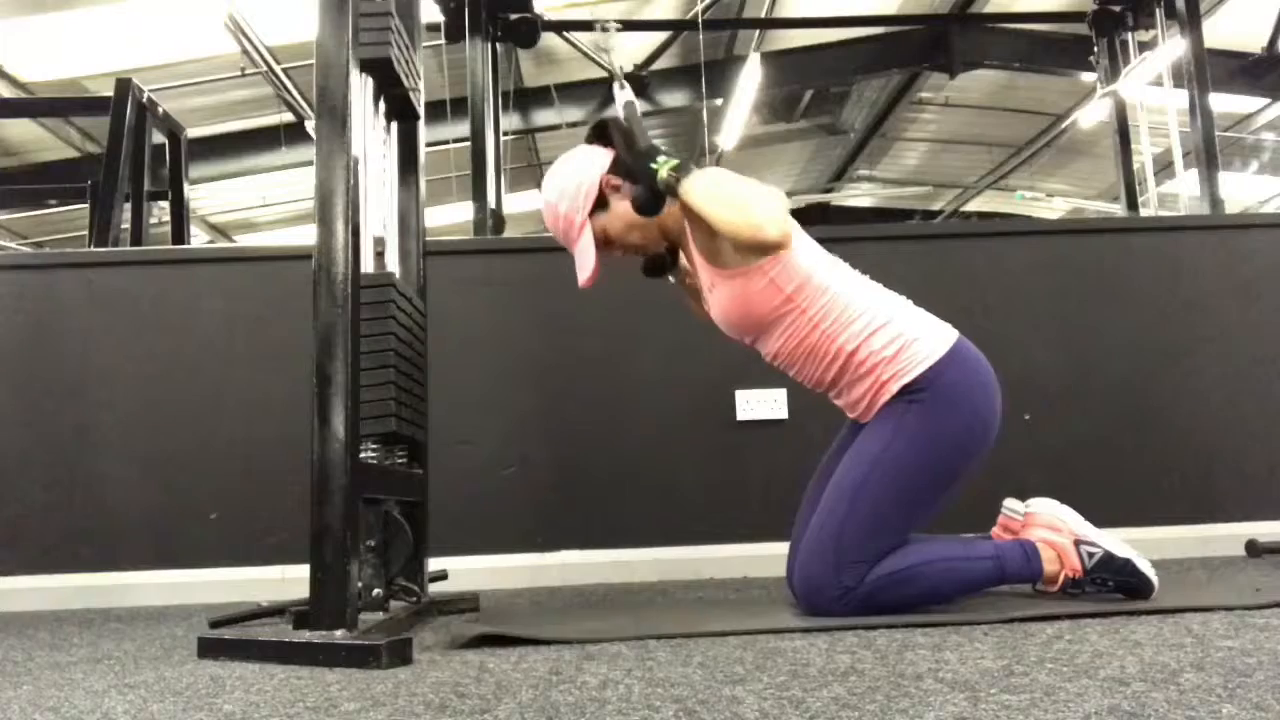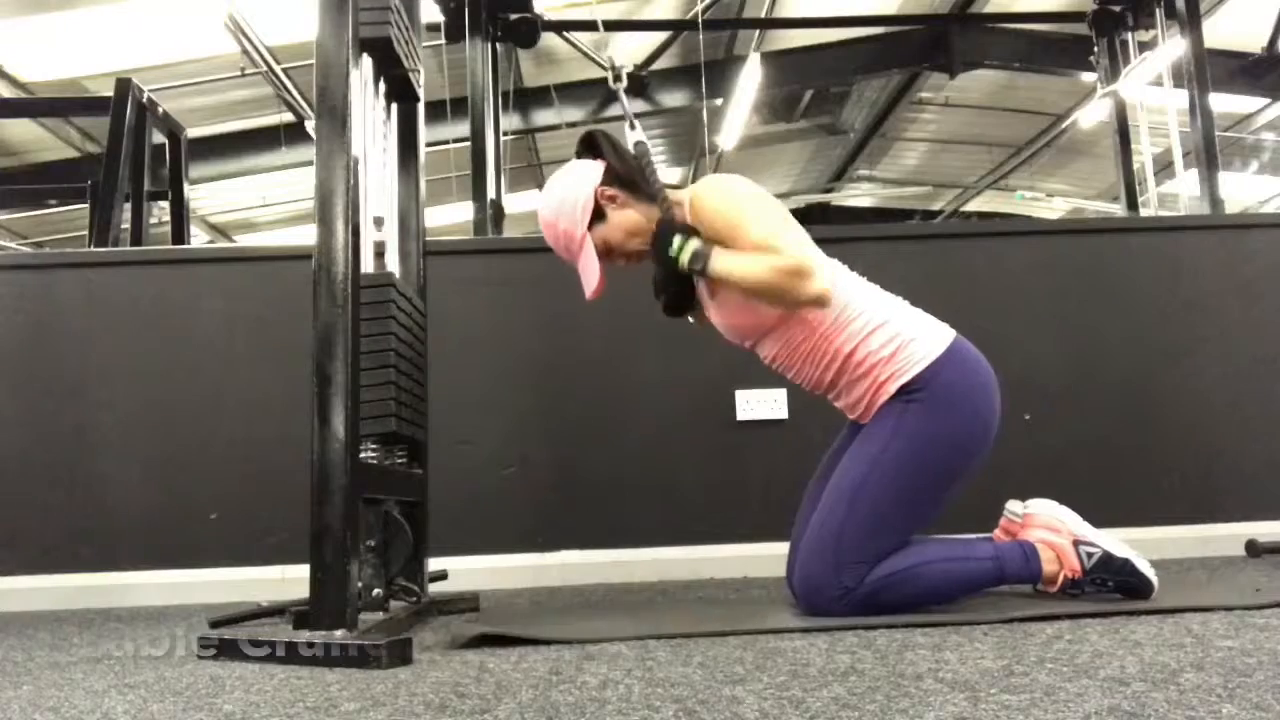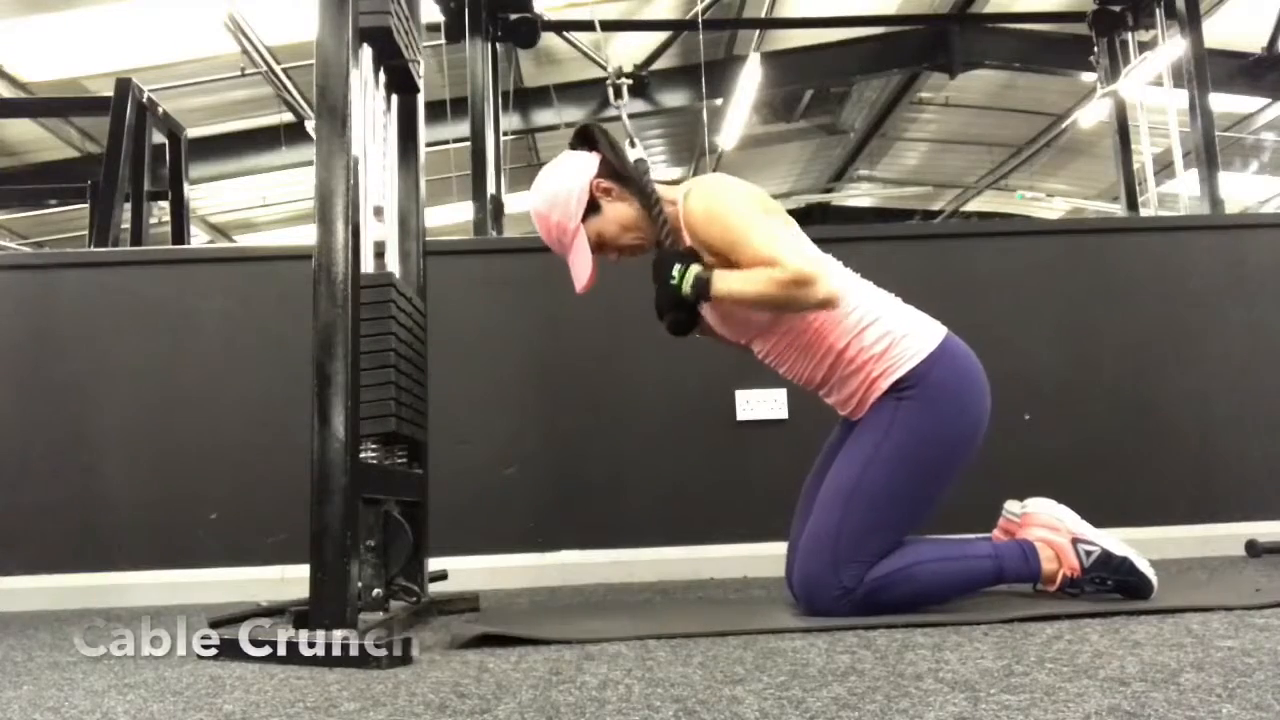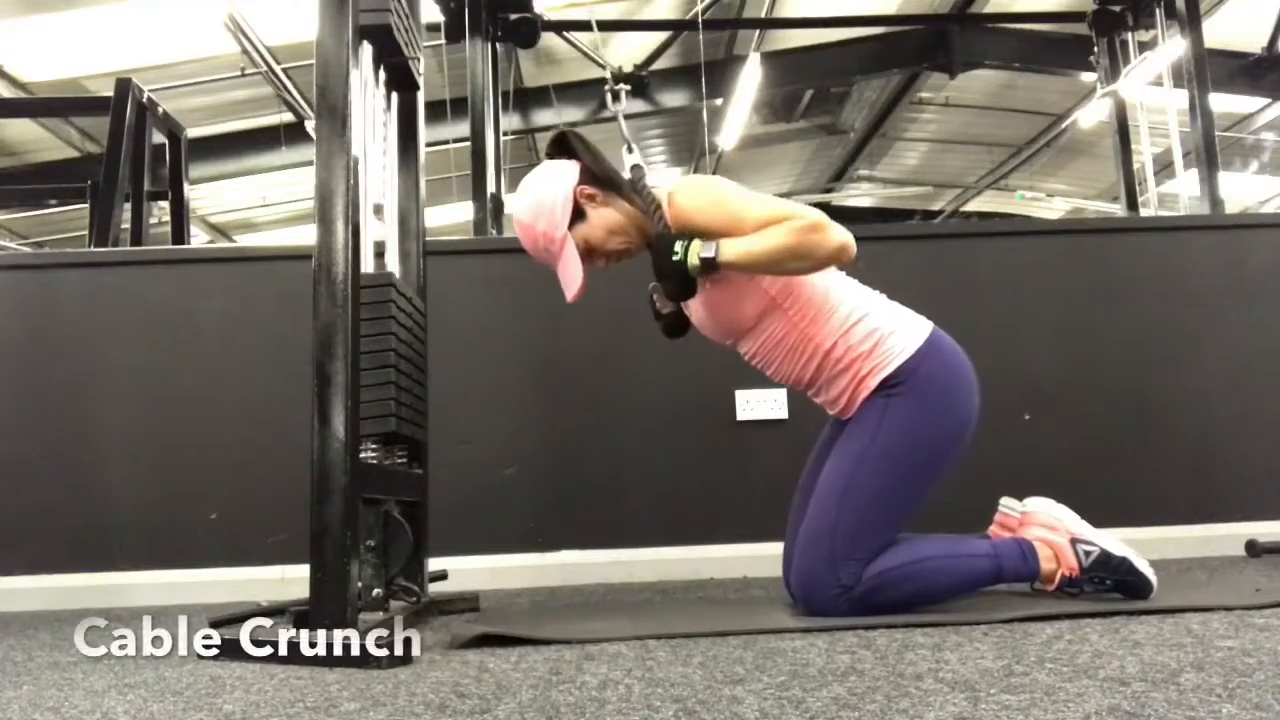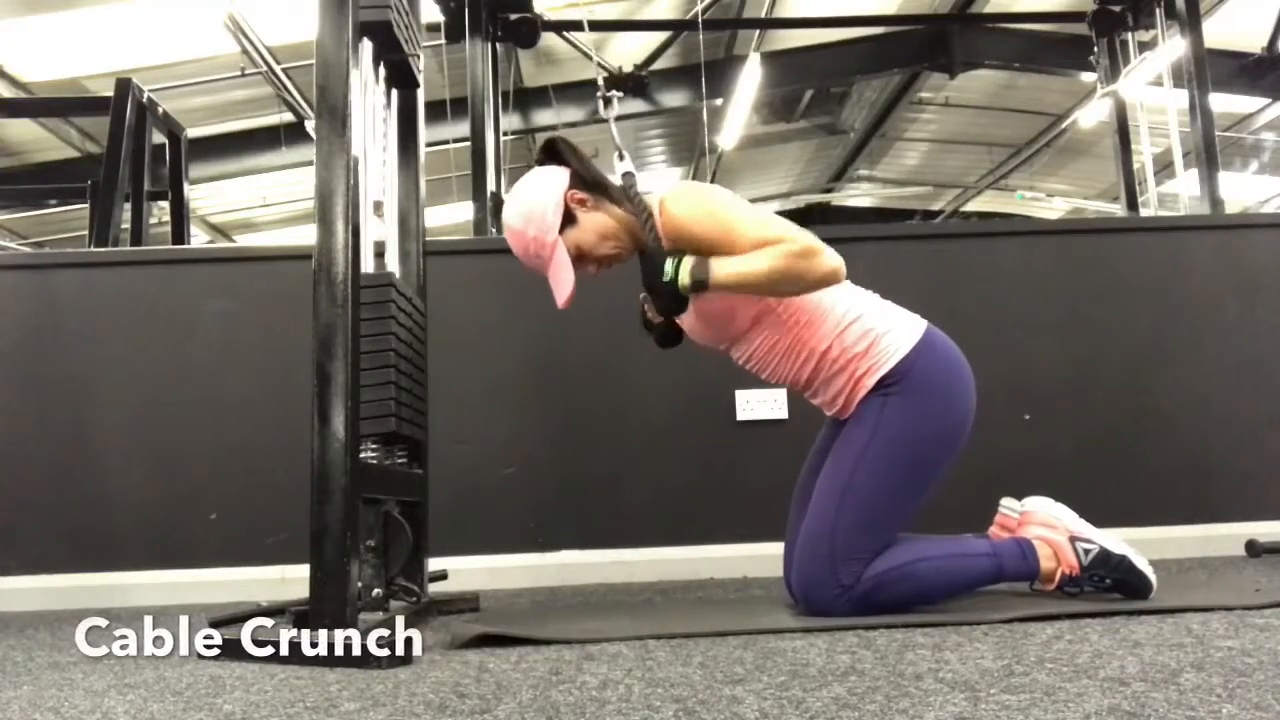
dt=0.3s
person 1, frame 1
left shoulder: (710, 195)
right shoulder: (693, 244)
left elbow: (770, 229)
left wrist: (680, 179)
right wrist: (680, 280)
left hip: (936, 388)
right hip: (904, 393)
left knee: (827, 587)
right knee: (813, 574)
left ankle: (1056, 557)
right ankle: (1015, 535)
person 1, frame 2
left shoulder: (712, 201)
right shoulder: (691, 240)
left elbow: (811, 284)
left wrist: (697, 260)
right wrist: (692, 302)
left hip: (937, 389)
right hip: (900, 397)
left knee: (827, 587)
right knee: (811, 575)
left ankle: (1053, 558)
right ankle: (1017, 535)
person 1, frame 3
left shoulder: (707, 202)
right shoulder: (681, 242)
left elbow: (814, 288)
left wrist: (699, 283)
right wrist: (694, 315)
left hip: (926, 386)
right hip: (892, 394)
left knee: (827, 587)
right knee: (813, 573)
left ankle: (1055, 555)
right ankle: (1018, 532)
person 1, frame 4
left shoulder: (690, 203)
right shoulder: (674, 246)
left elbow: (830, 239)
left wrist: (705, 256)
right wrist: (684, 312)
left hip: (914, 381)
right hip: (878, 392)
left knee: (826, 586)
right knee: (808, 575)
left ankle: (1053, 556)
right ankle: (1013, 532)
person 1, frame 5
left shoulder: (682, 210)
right shoulder: (662, 253)
left elbow: (821, 263)
left wrist: (697, 275)
right wrist: (675, 320)
left hip: (912, 380)
right hip: (873, 392)
left knee: (827, 588)
right knee: (809, 577)
left ankle: (1052, 555)
right ankle: (1013, 531)
